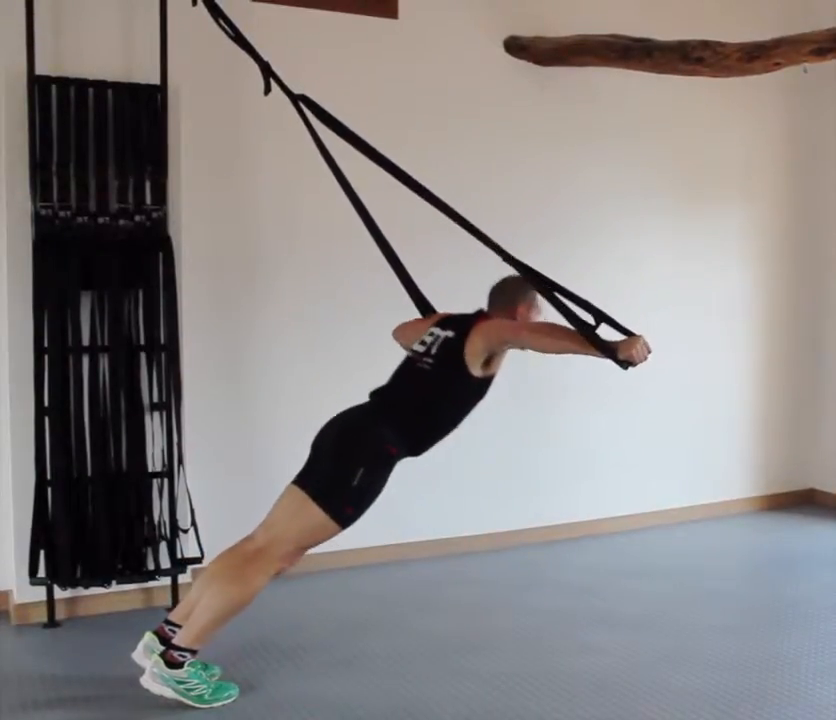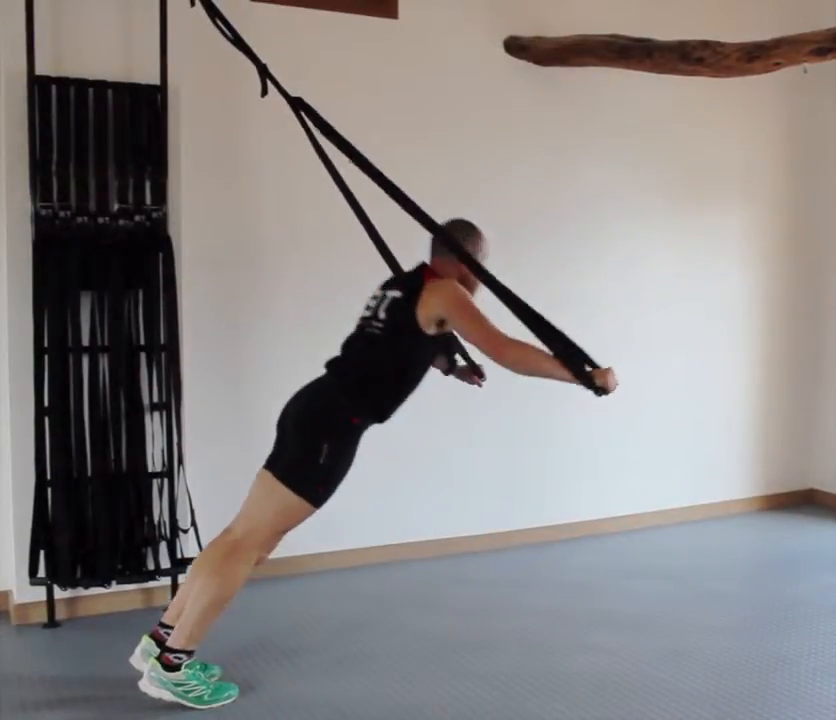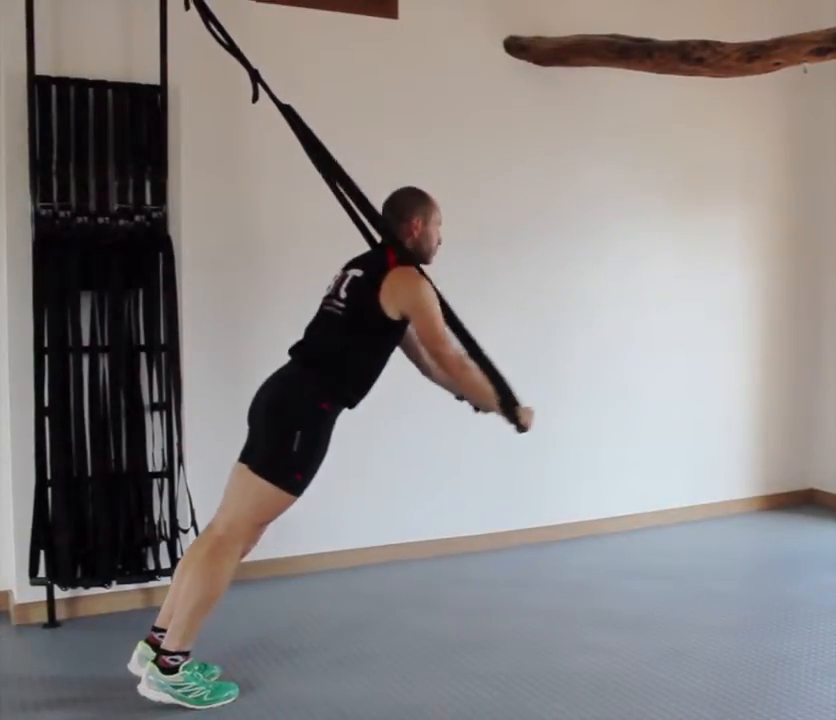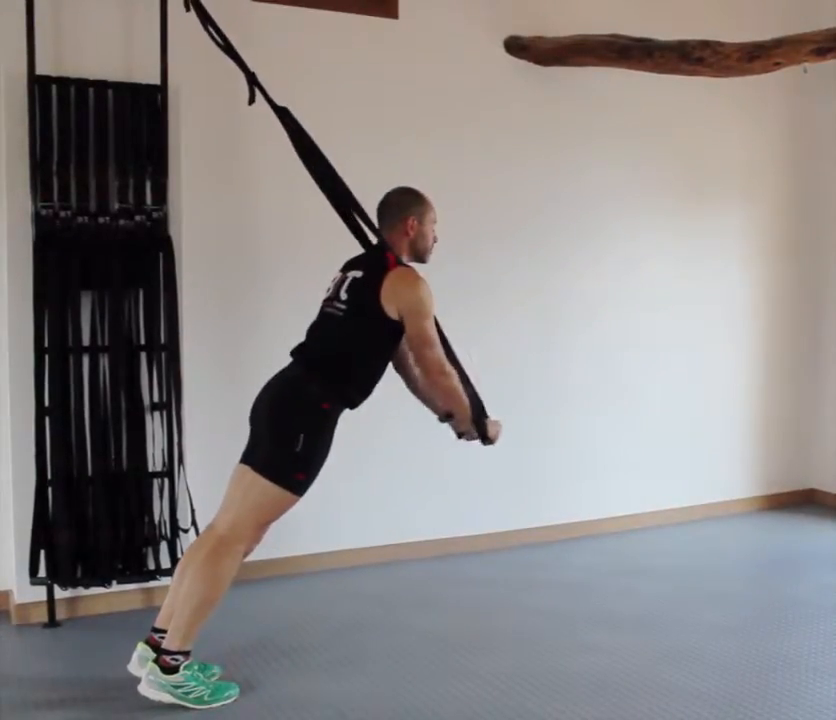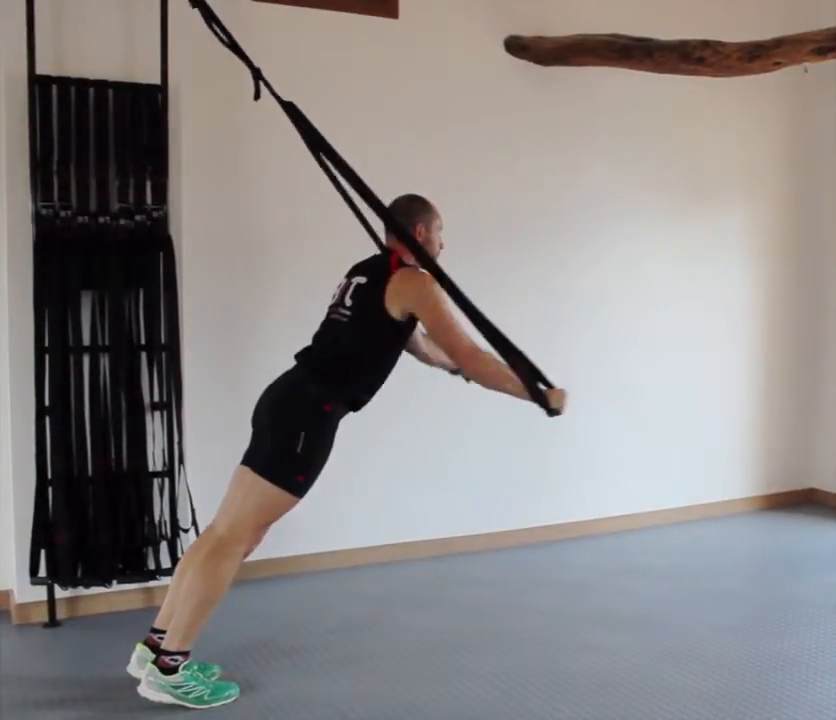
dt=0.4s
person 1, frame 1
left shoulder: (451, 323)
right shoulder: (489, 335)
left elbow: (402, 332)
right elbow: (533, 334)
right wrist: (613, 348)
left hip: (353, 433)
right hip: (368, 450)
left knee: (268, 543)
right knee: (272, 550)
left ankle: (165, 637)
right ankle: (176, 660)
person 1, frame 2
left shoulder: (402, 285)
right shoulder: (443, 293)
right elbow: (505, 351)
left wrist: (449, 365)
right wrist: (586, 375)
left hip: (318, 408)
right hip: (332, 423)
left knee: (247, 534)
right knee: (251, 539)
left ankle: (162, 641)
right ankle: (171, 663)
person 1, frame 3
left shoulder: (366, 269)
right shoulder: (408, 281)
left elbow: (415, 348)
right elbow: (452, 361)
left wrist: (462, 392)
right wrist: (509, 409)
left hip: (287, 397)
right hip: (303, 412)
left knee: (230, 531)
right knee: (233, 535)
left ankle: (158, 645)
right ankle: (169, 666)
person 1, frame 4
left shoulder: (359, 270)
right shoulder: (407, 283)
left elbow: (403, 359)
right elbow: (435, 368)
left wrist: (443, 414)
right wrist: (472, 423)
left hip: (288, 398)
right hip: (306, 412)
left knee: (229, 530)
right knee: (235, 536)
left ankle: (157, 645)
right ankle: (169, 666)
person 1, frame 5
left shoulder: (368, 274)
right shoulder: (412, 281)
left elbow: (414, 342)
right elbow: (466, 354)
left wrist: (457, 368)
right wrist: (540, 394)
left hip: (292, 400)
right hip: (309, 412)
left knee: (228, 531)
right knee: (234, 535)
left ankle: (156, 644)
right ankle: (167, 667)
